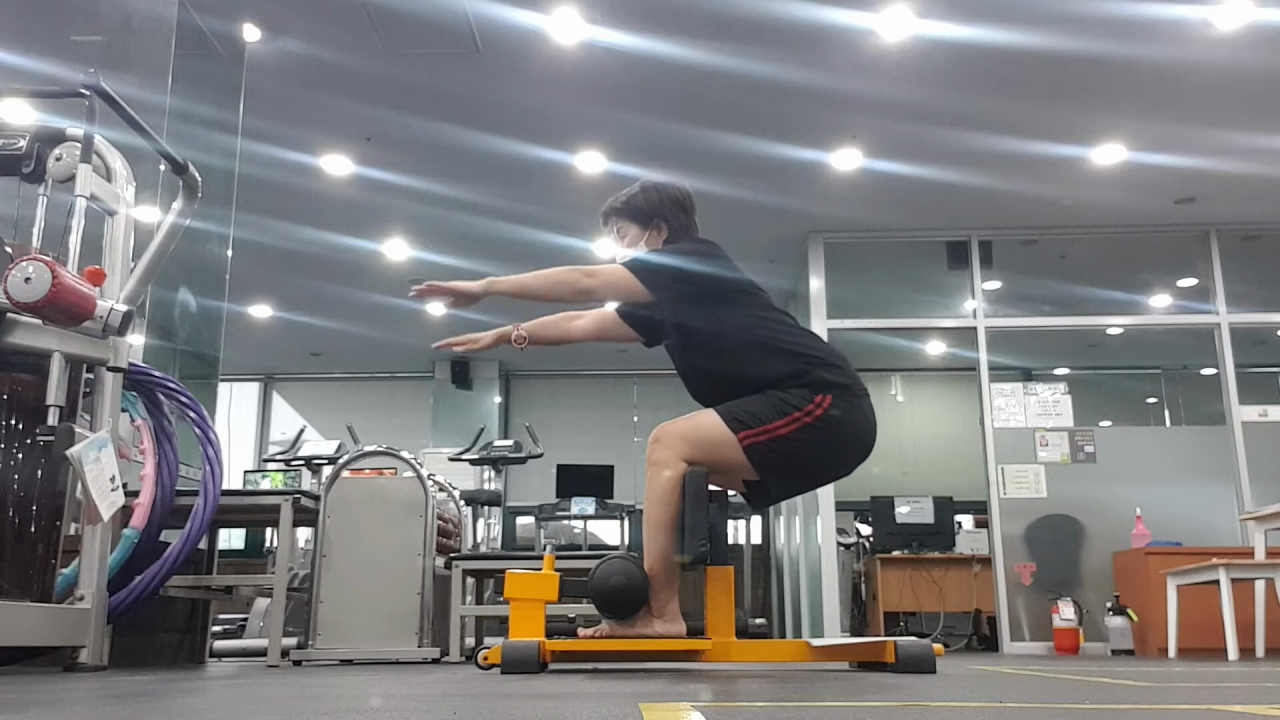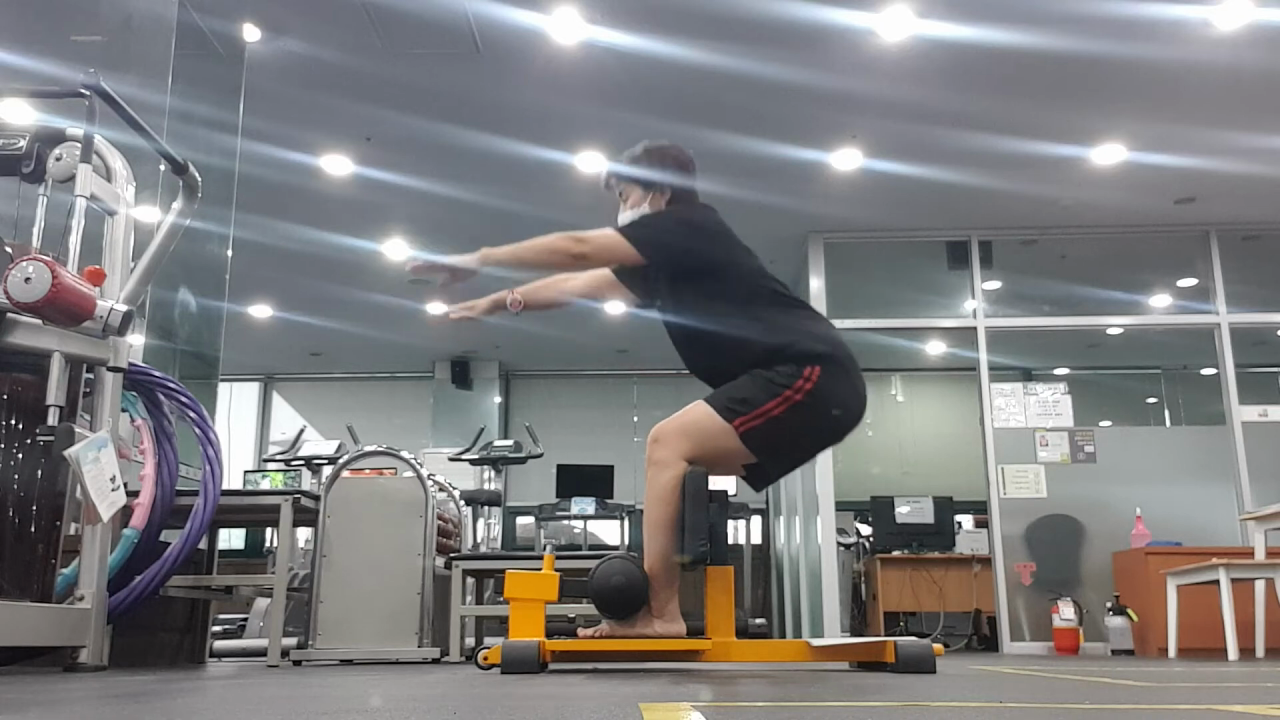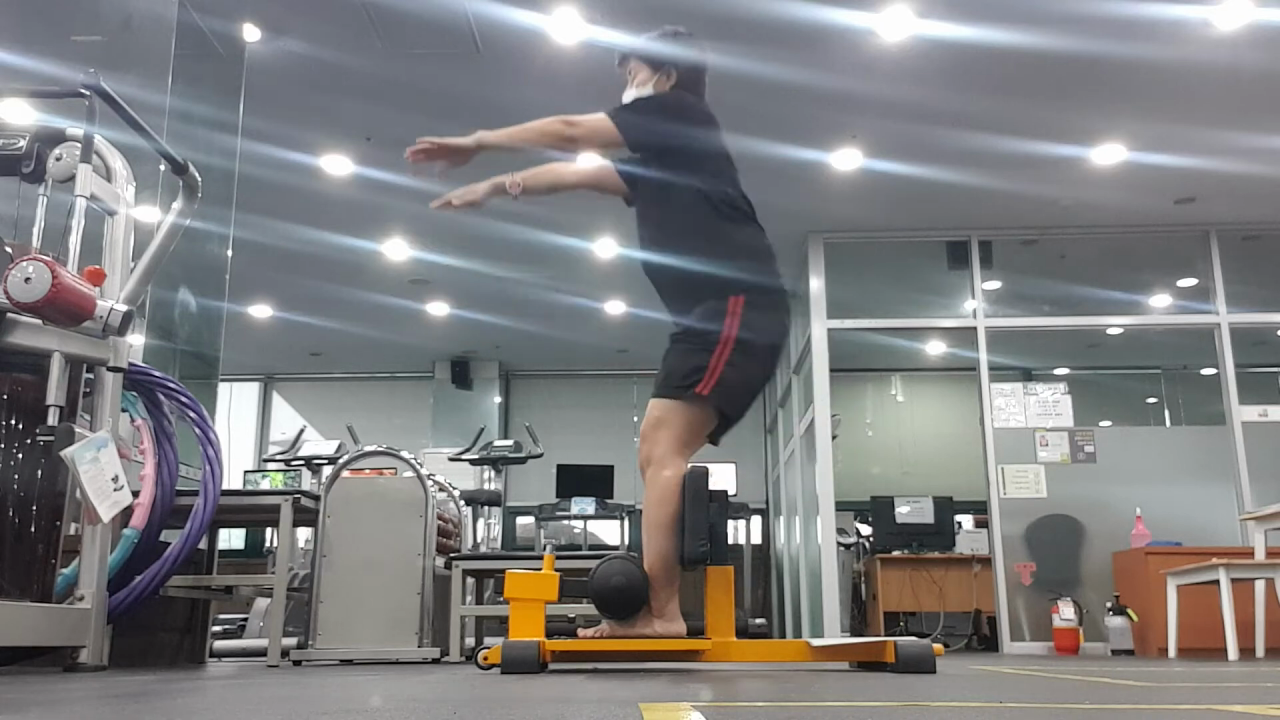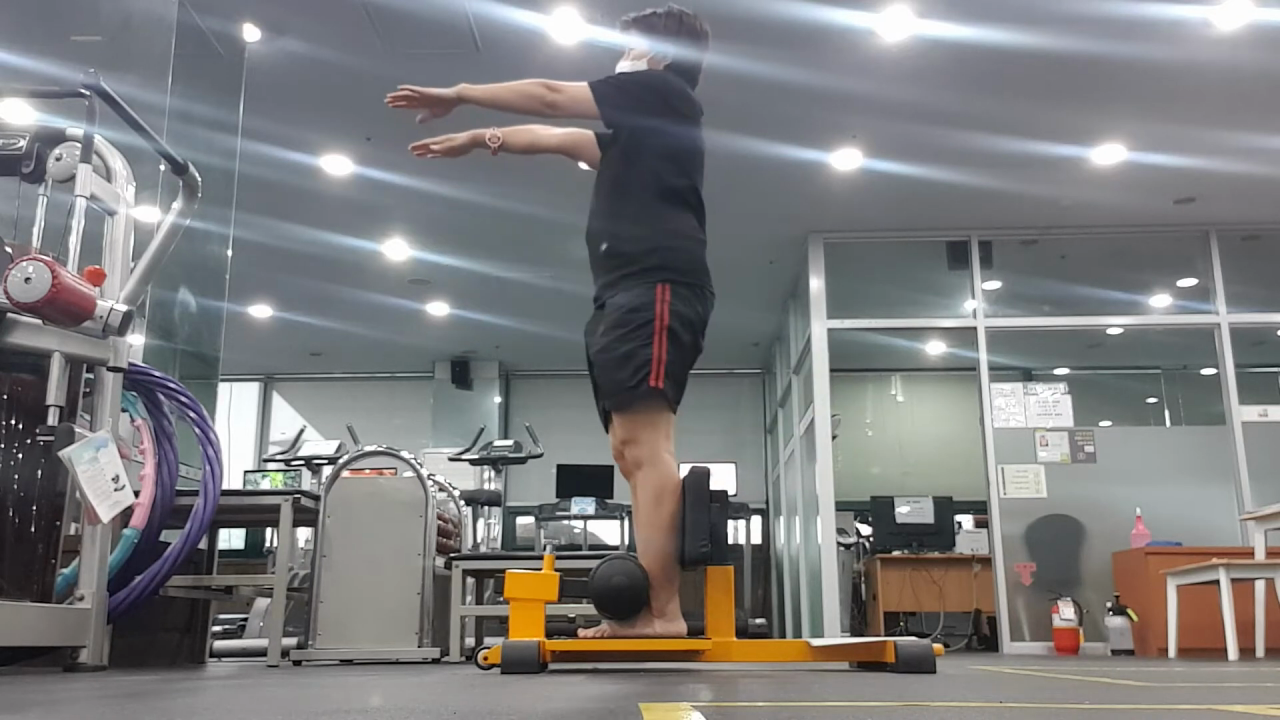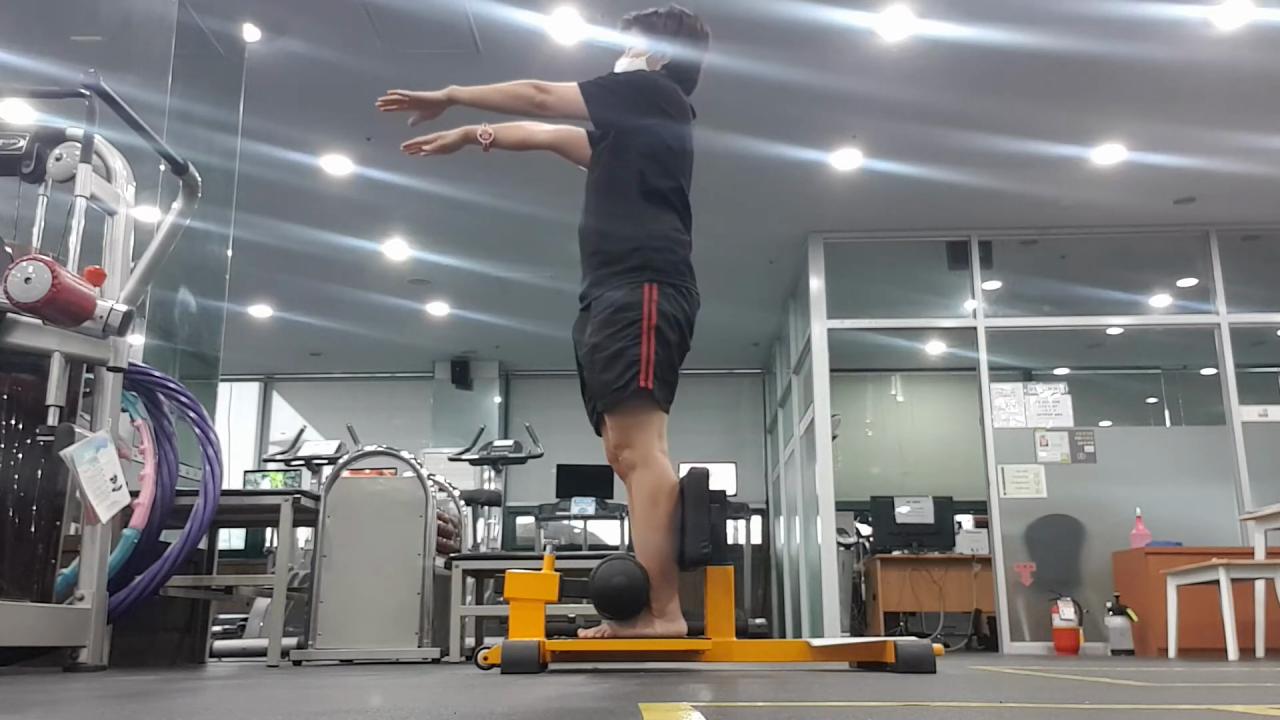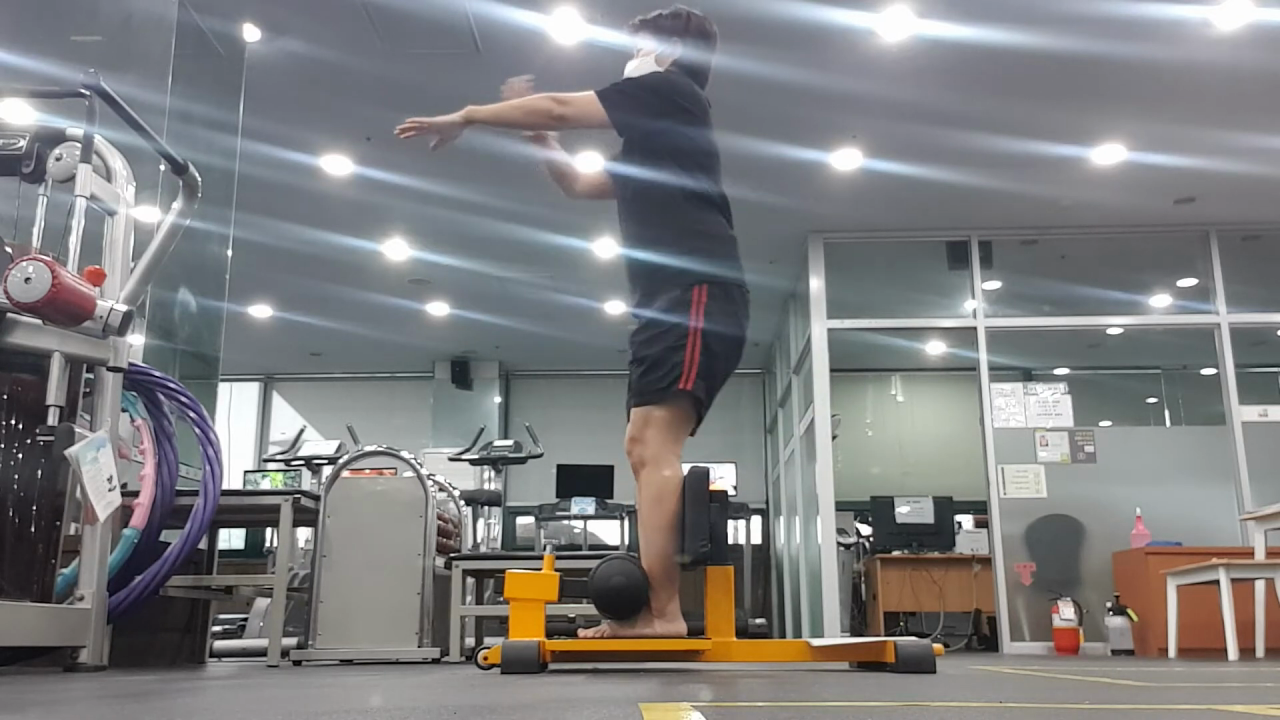
dt=0.5s
person 1, frame 1
left shoulder: (697, 263)
right shoulder: (668, 305)
left elbow: (585, 284)
right elbow: (583, 324)
left wrist: (485, 287)
right wrist: (504, 335)
left hip: (827, 409)
right hip: (825, 420)
left knee: (668, 445)
right knee: (683, 482)
left ankle: (658, 613)
right ankle: (685, 613)
person 1, frame 2
left shoulder: (691, 227)
right shoulder: (663, 269)
left elbow: (578, 250)
right elbow: (578, 285)
left wrist: (477, 260)
right wrist: (496, 302)
left hip: (814, 379)
right hip: (815, 389)
left knee: (668, 444)
right knee: (678, 468)
left ankle: (658, 613)
right ankle: (662, 609)
person 1, frame 3
left shoulder: (680, 112)
right shoulder: (660, 161)
left elbow: (571, 131)
right elbow: (578, 173)
left wrist: (478, 141)
right wrist: (499, 186)
left hip: (733, 304)
right hip: (712, 310)
left knee: (663, 447)
right knee: (658, 450)
left ankle: (659, 612)
right ankle: (659, 609)
person 1, frame 4
left shoulder: (665, 95)
right shoulder: (635, 136)
left elbow: (550, 98)
right elbow: (555, 139)
left wrist: (456, 94)
right wrist: (478, 139)
left hip: (656, 289)
right hip: (627, 298)
left knee: (643, 446)
right knee: (630, 450)
left ankle: (661, 612)
right ankle: (654, 609)
person 1, frame 5
left shoulder: (653, 95)
right shoulder: (629, 131)
left elbow: (540, 97)
right elbow: (548, 134)
left wrist: (447, 96)
right wrist: (470, 134)
left hip: (641, 290)
right hip: (615, 297)
left knee: (638, 446)
right knee: (626, 450)
left ankle: (660, 612)
right ankle: (650, 610)
person 1, frame 6
left shoulder: (670, 93)
right shoulder: (650, 142)
left elbow: (563, 108)
right elbow: (580, 184)
left wrist: (467, 116)
right wrist: (535, 133)
left hip: (693, 295)
right hip: (672, 300)
left knee: (652, 443)
right knee: (646, 448)
left ankle: (662, 612)
right ankle: (655, 609)
